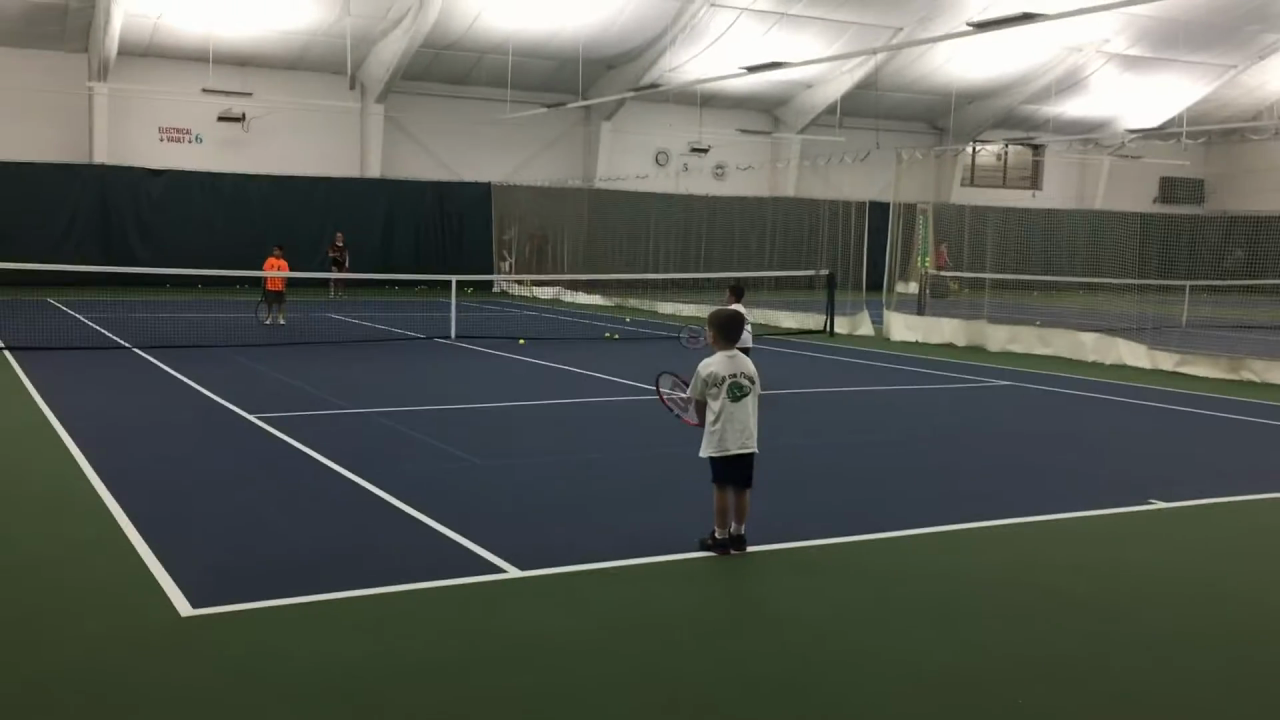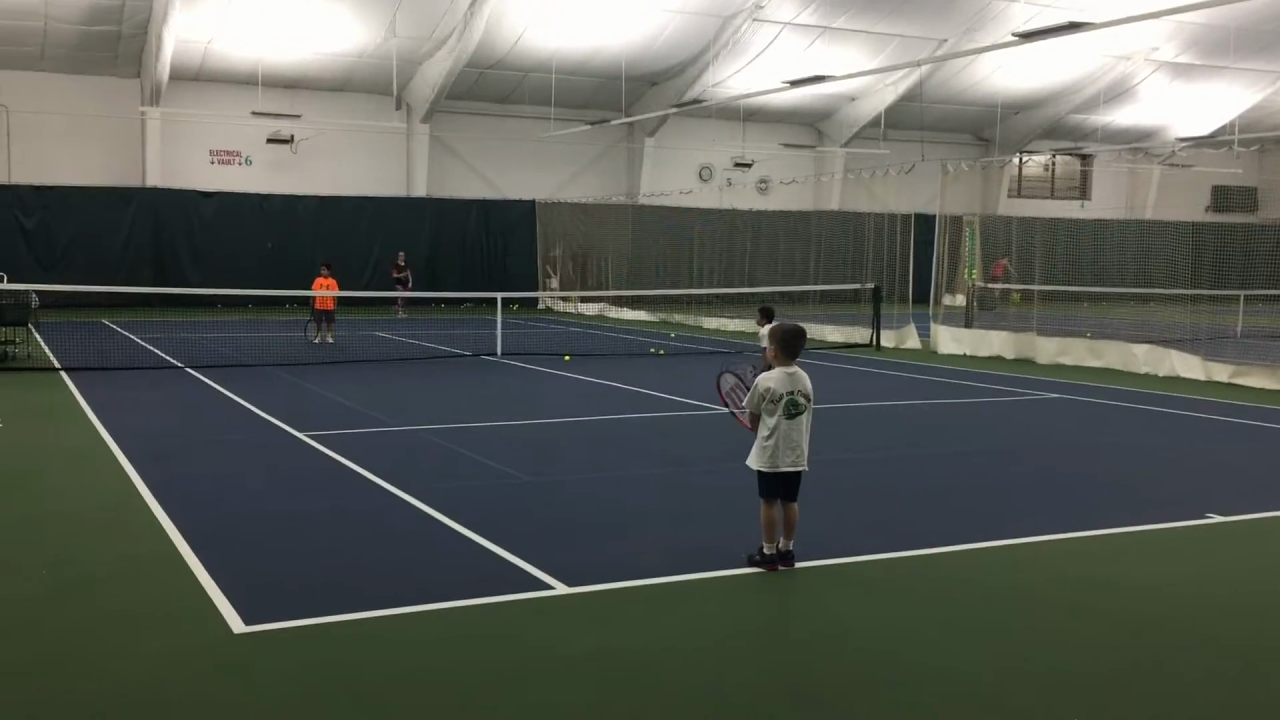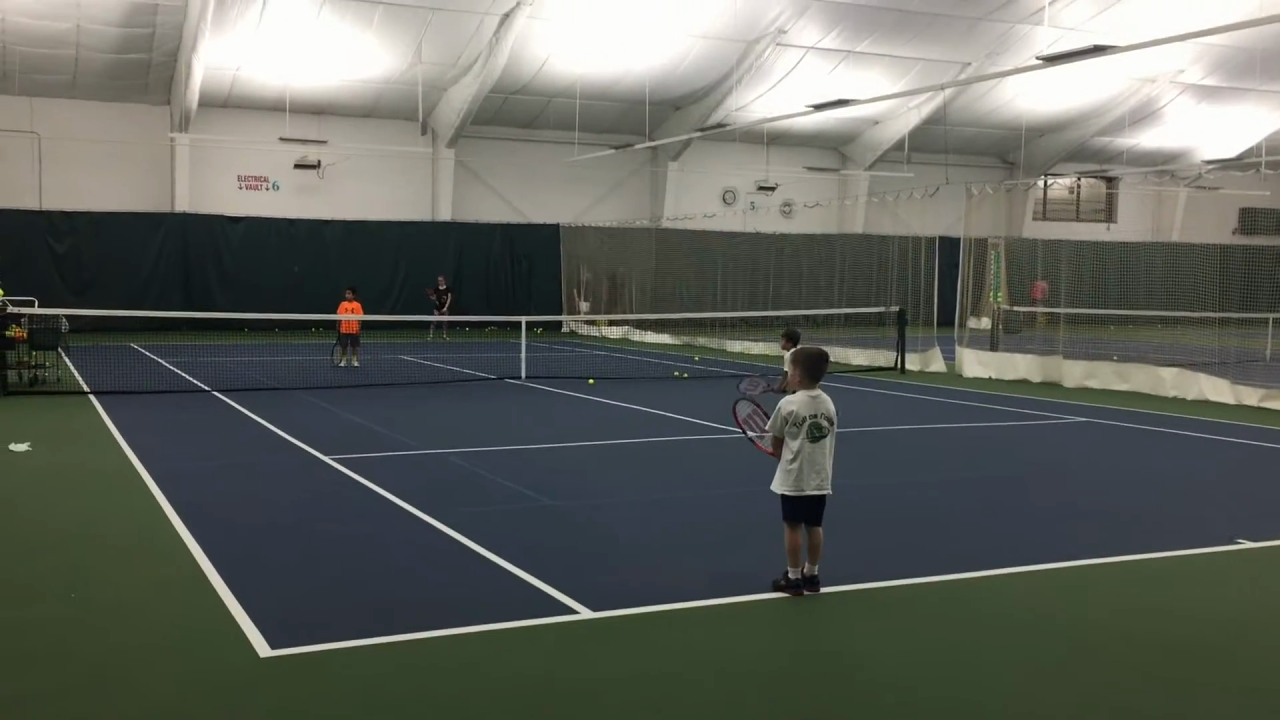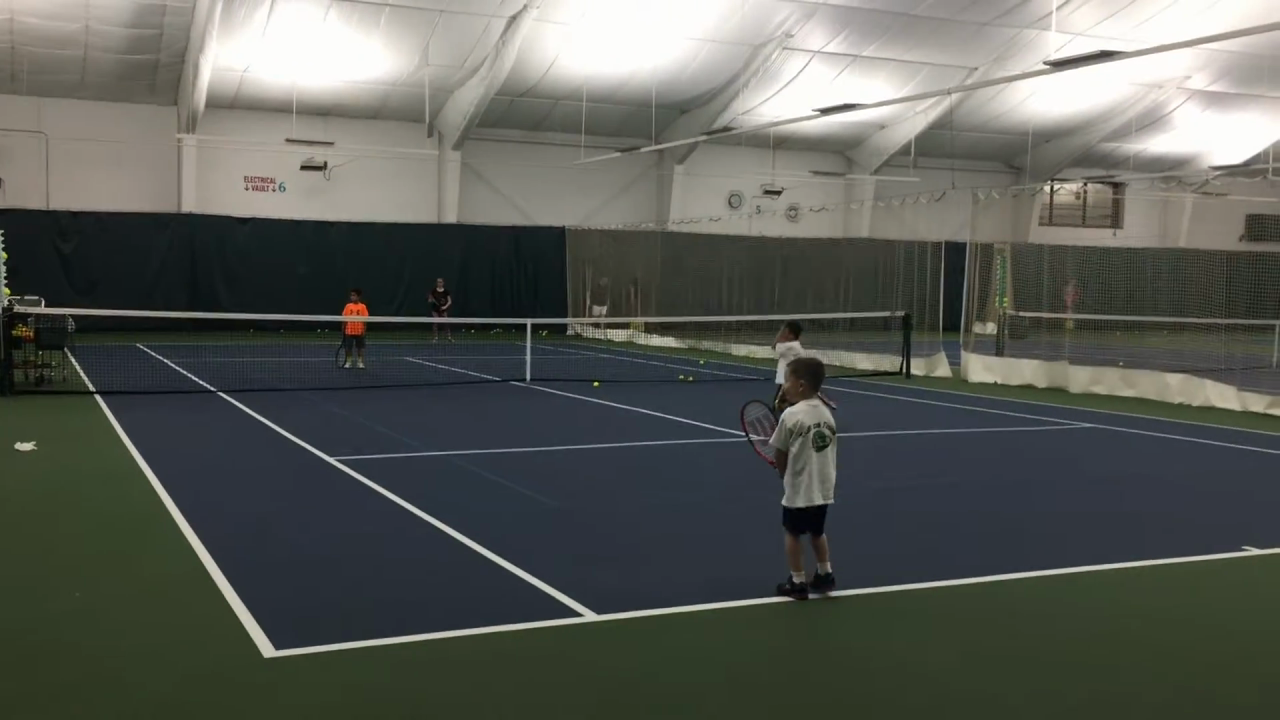
dt=1s
person 1, frame 1
left shoulder: (708, 366)
right shoulder: (748, 364)
left elbow: (699, 403)
right elbow: (753, 397)
left wrist: (705, 424)
left hip: (721, 439)
right hip: (746, 438)
left knee: (722, 488)
right knee: (741, 488)
left ankle: (720, 538)
right ankle: (738, 535)
person 1, frame 2
left shoulder: (766, 380)
right shoulder: (805, 379)
left elbow: (753, 417)
right elbow: (803, 414)
left wrist: (760, 432)
right wrist: (790, 438)
left hip: (770, 454)
right hip: (795, 453)
left knee: (769, 502)
right knee: (789, 502)
left ankle: (768, 553)
right ankle: (786, 550)
person 1, frame 3
left shoulder: (789, 404)
right shoulder: (828, 403)
left elbow: (776, 443)
right elbow: (827, 437)
left wrist: (782, 457)
left hip: (794, 478)
right hip: (820, 478)
left knee: (793, 527)
right knee: (814, 526)
left ankle: (794, 578)
right ankle: (811, 575)
person 1, frame 4
left shoulder: (791, 415)
right shoulder: (826, 413)
left elbow: (781, 455)
right elbow: (827, 449)
left wrist: (784, 474)
left hip: (800, 488)
right hip: (824, 486)
left knee: (793, 533)
right knee: (817, 531)
left ankle: (798, 583)
right ankle: (825, 574)
